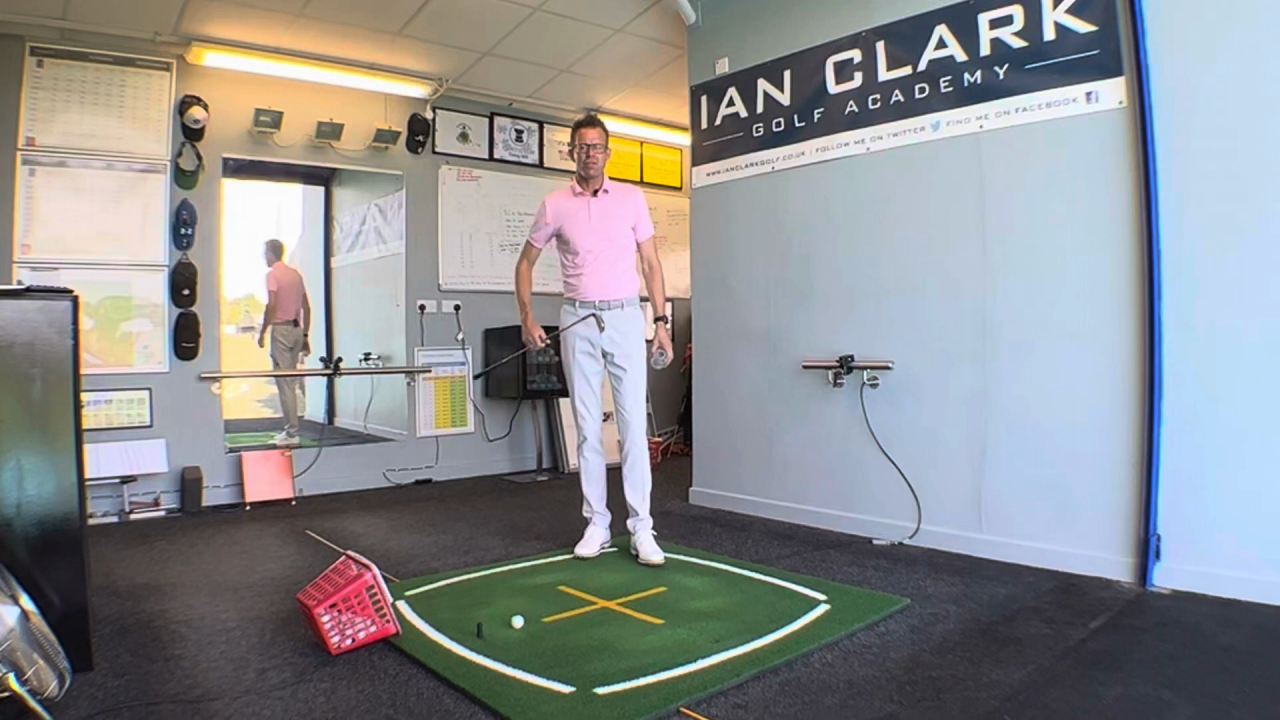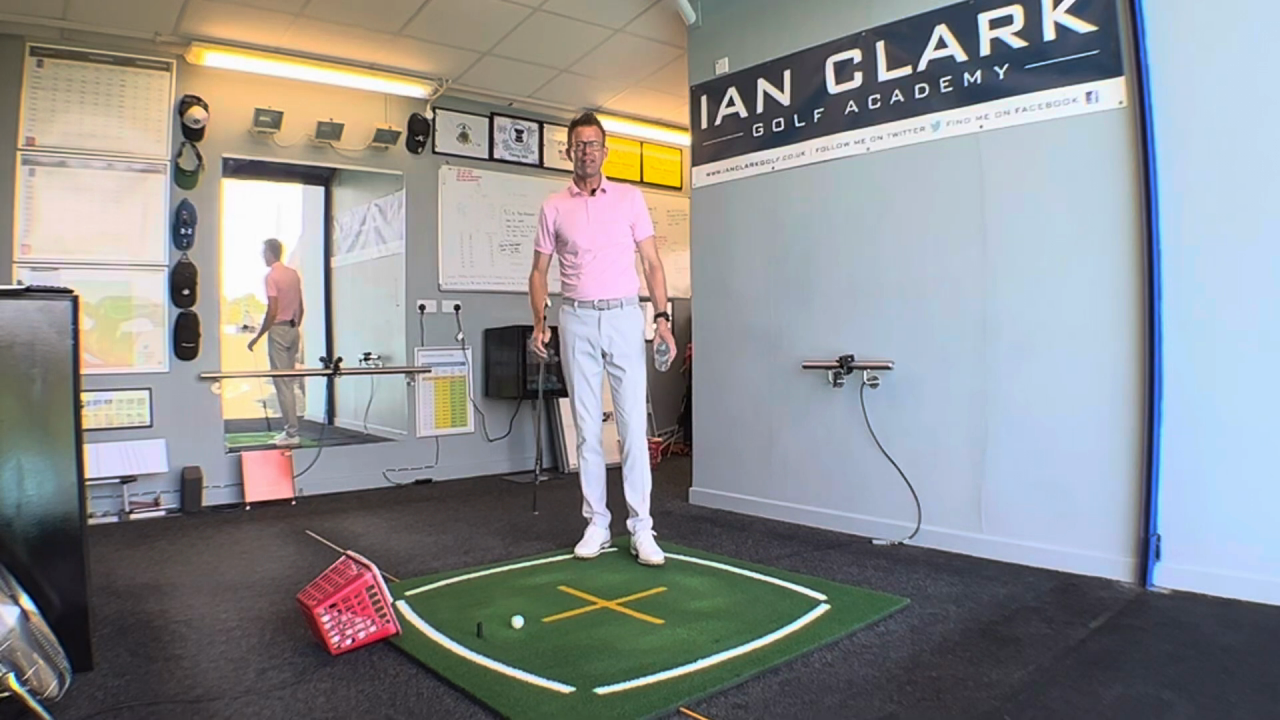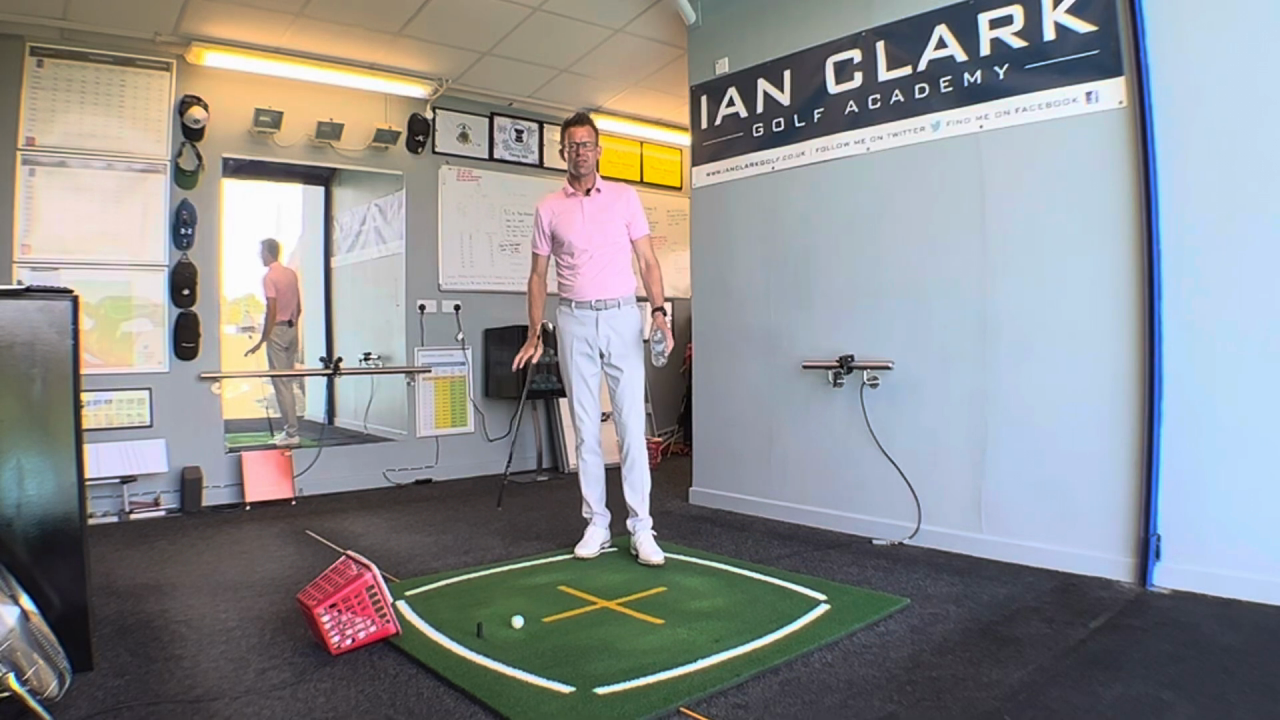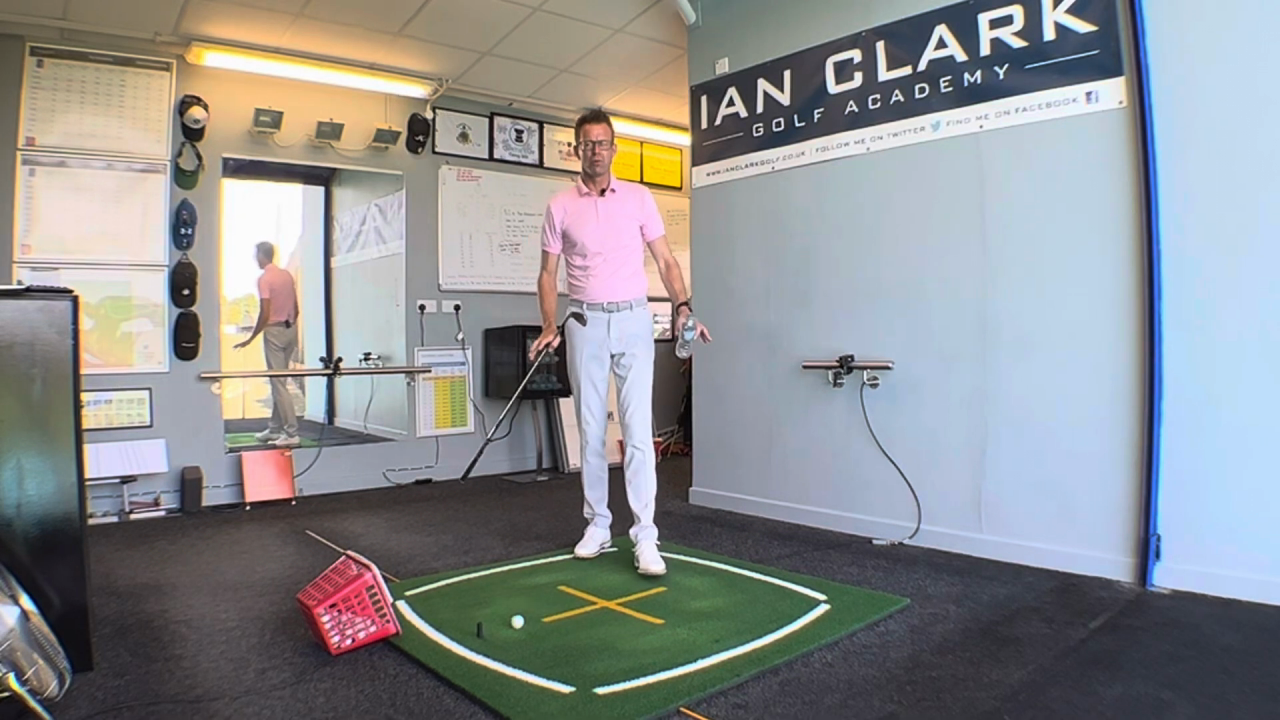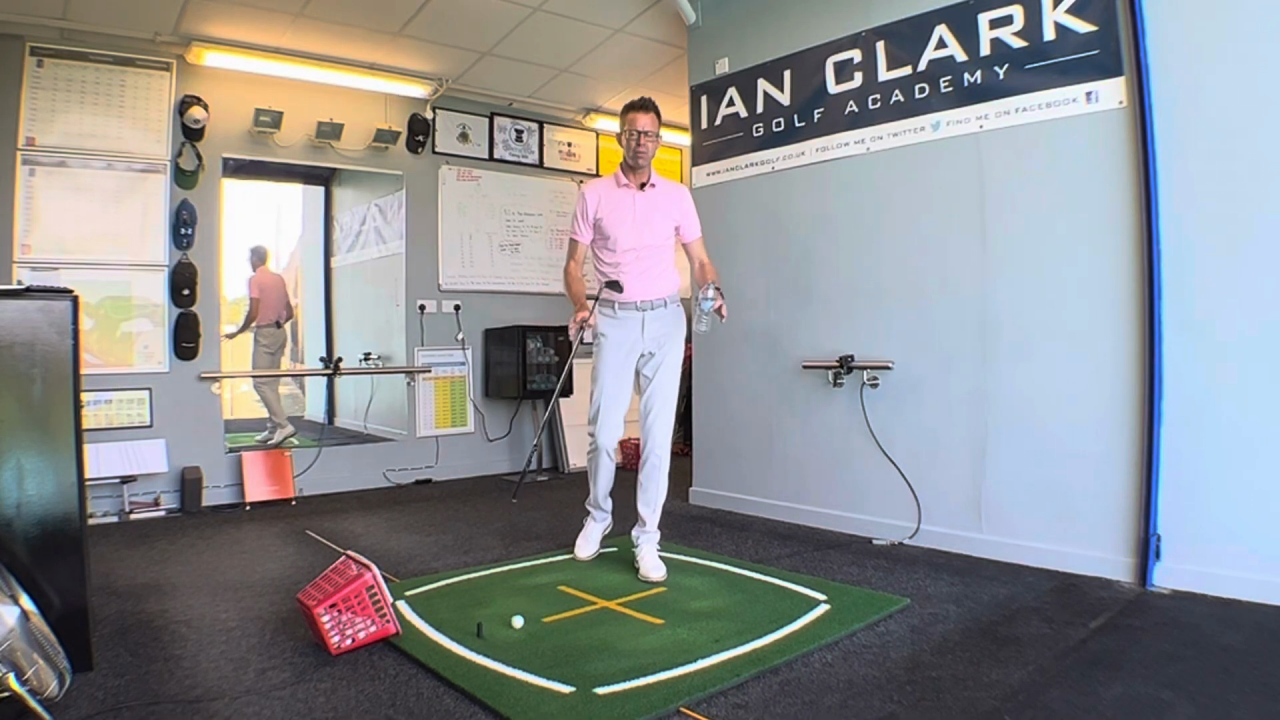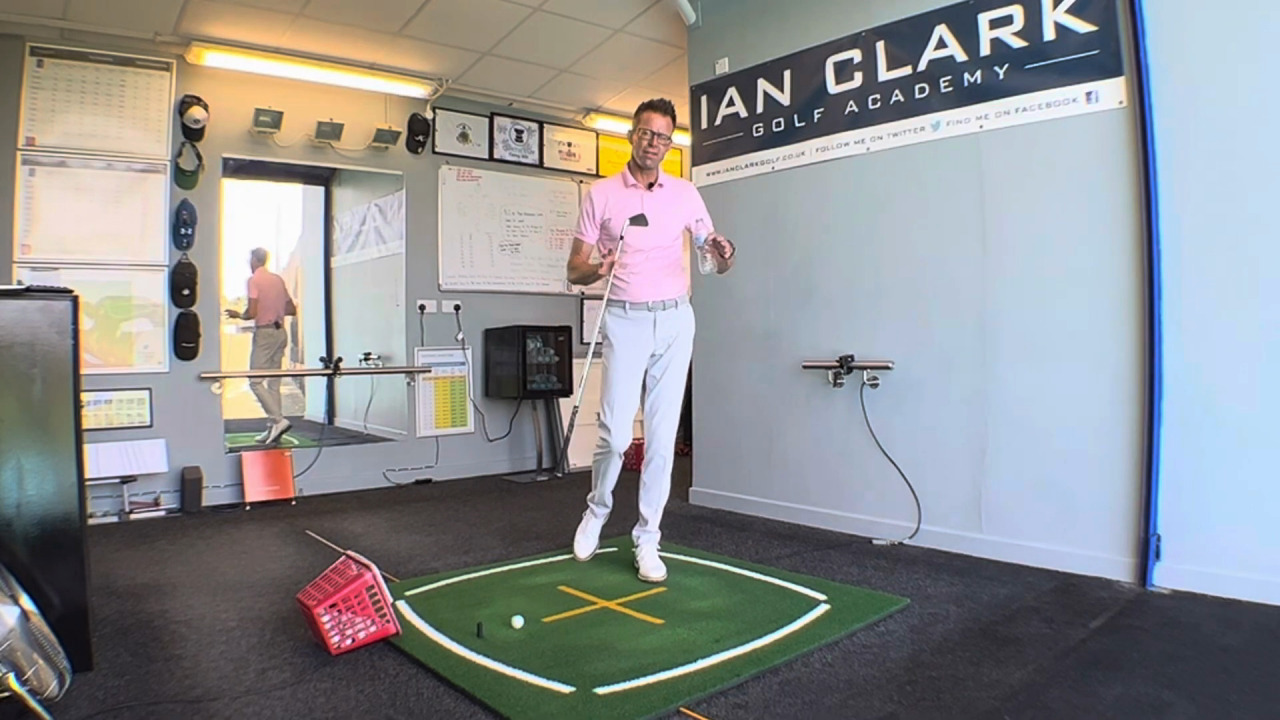
dt=0.7s
person 1, frame 1
left shoulder: (631, 197)
right shoulder: (554, 204)
left elbow: (650, 262)
right elbow: (525, 262)
left wrist: (661, 319)
right wrist: (527, 318)
left hip: (625, 317)
right hip: (577, 322)
left knee: (633, 422)
right knee: (587, 425)
left ankle: (641, 526)
right ankle: (597, 522)
person 1, frame 2
left shoulder: (630, 197)
right shoulder: (553, 207)
left elbow: (651, 262)
right elbow: (539, 272)
left wrist: (662, 316)
right wrist: (539, 322)
left hip: (624, 316)
right hip: (577, 320)
left knee: (633, 423)
right knee: (586, 426)
left ankle: (641, 528)
right ankle: (596, 523)
person 1, frame 3
left shoulder: (625, 196)
right shoulder: (548, 208)
left elbow: (647, 261)
right elbow: (538, 276)
left wrist: (659, 311)
right wrist: (535, 333)
left hip: (622, 318)
right hip: (574, 321)
left knee: (632, 424)
right knee: (586, 427)
left ankle: (640, 527)
right ankle: (597, 523)
person 1, frame 4
left shoulder: (639, 197)
right shoulder: (559, 205)
left elbow: (665, 259)
right elbow: (548, 273)
left wrist: (683, 306)
right wrist: (549, 325)
left hip: (633, 319)
right hip: (585, 323)
left knee: (638, 429)
right knee: (591, 431)
left ankle: (645, 537)
right ankle: (597, 524)
person 1, frame 5
left shoulder: (677, 195)
right shoulder: (593, 194)
left elbow: (699, 259)
right elbow: (574, 263)
left wrist: (713, 291)
right wrist: (581, 305)
left hip: (665, 321)
right hip: (614, 322)
left knee: (657, 435)
right knee: (603, 432)
left ankle: (647, 540)
right ankle: (598, 515)
person 1, frame 6
left shoulder: (685, 193)
right shoulder: (600, 193)
left elbow: (715, 257)
right elbow: (574, 269)
left wrist: (722, 253)
right wrist: (596, 269)
left hip: (674, 321)
right hip: (624, 321)
left knee: (661, 436)
right knee: (615, 433)
left ankle: (646, 540)
right ankle: (597, 509)
person 2, frame 1
left shoulder: (273, 274)
right shoulder: (295, 274)
left elbow: (272, 304)
right elbow: (306, 308)
left wrist: (262, 332)
right wrist: (305, 335)
left hip: (281, 330)
right hip: (296, 329)
left knee: (284, 382)
right knee: (291, 382)
left ankle: (292, 433)
right ankle: (290, 430)
person 2, frame 2
left shoulder: (271, 276)
right shoulder: (293, 274)
left elbow: (272, 311)
left wrist: (258, 336)
left hip: (279, 330)
right hip: (293, 329)
left knee: (282, 383)
right knee: (289, 382)
left ankle: (292, 433)
right ankle: (290, 429)
person 2, frame 3
left shoulder: (269, 277)
right shoulder: (291, 274)
left elbow: (271, 312)
left wrist: (261, 341)
left hip: (277, 331)
right hip: (291, 330)
left knee: (281, 384)
right knee: (288, 383)
left ankle: (292, 433)
right ankle: (289, 429)
person 2, frame 4
left shoulder: (265, 278)
right shoulder: (287, 275)
left elbow: (265, 314)
right elbow: (296, 309)
left wrist: (251, 338)
left hip: (274, 332)
right hip: (290, 330)
left knee: (279, 384)
right knee: (278, 382)
left ankle: (291, 433)
right ankle: (275, 429)
person 2, frame 5
left shoulder: (255, 279)
right shoulder: (279, 279)
left elbow: (253, 313)
right elbow: (290, 313)
left wrist: (238, 332)
left hip: (264, 333)
right hip: (280, 332)
left knee: (260, 382)
right knee: (272, 383)
left ankle: (283, 425)
right ankle: (273, 429)
person 2, frame 6
left shoulder: (254, 280)
right shoulder: (278, 279)
left elbow: (252, 313)
right elbow: (292, 309)
left wrist: (239, 315)
left hip: (264, 333)
right hip: (279, 332)
left knee: (256, 381)
right knee: (273, 382)
left ankle: (278, 420)
right ankle: (273, 428)
